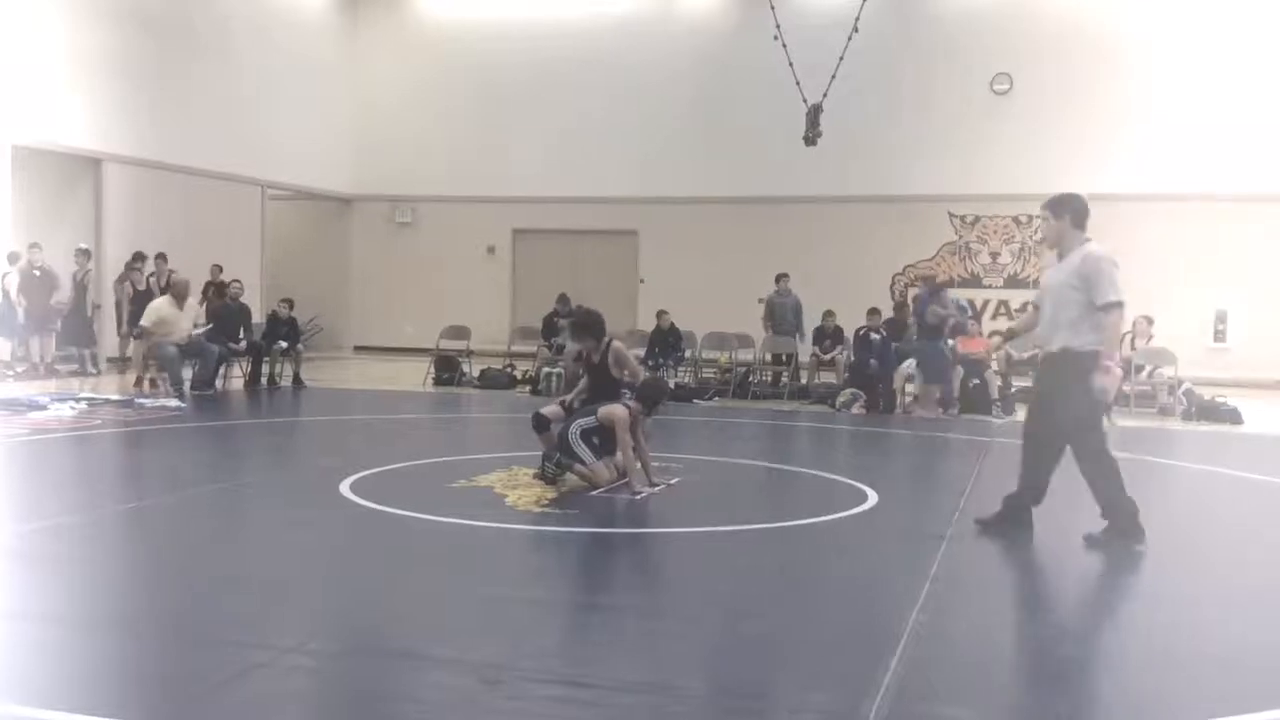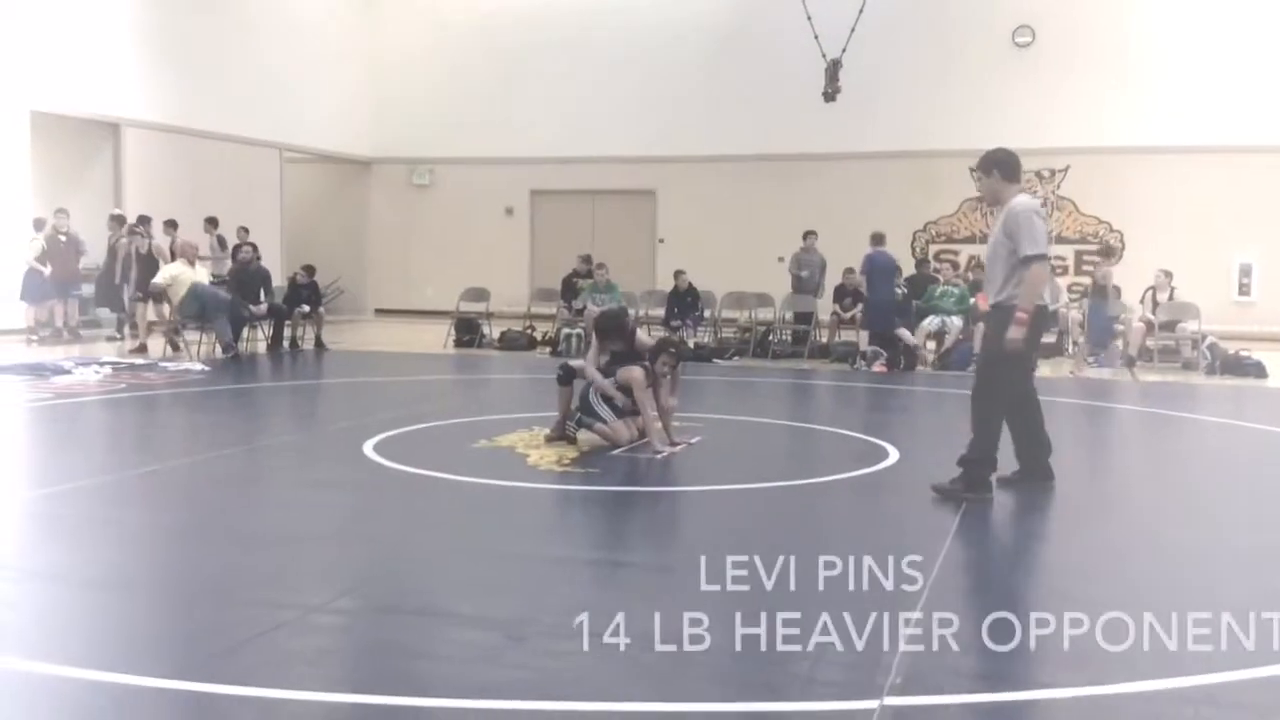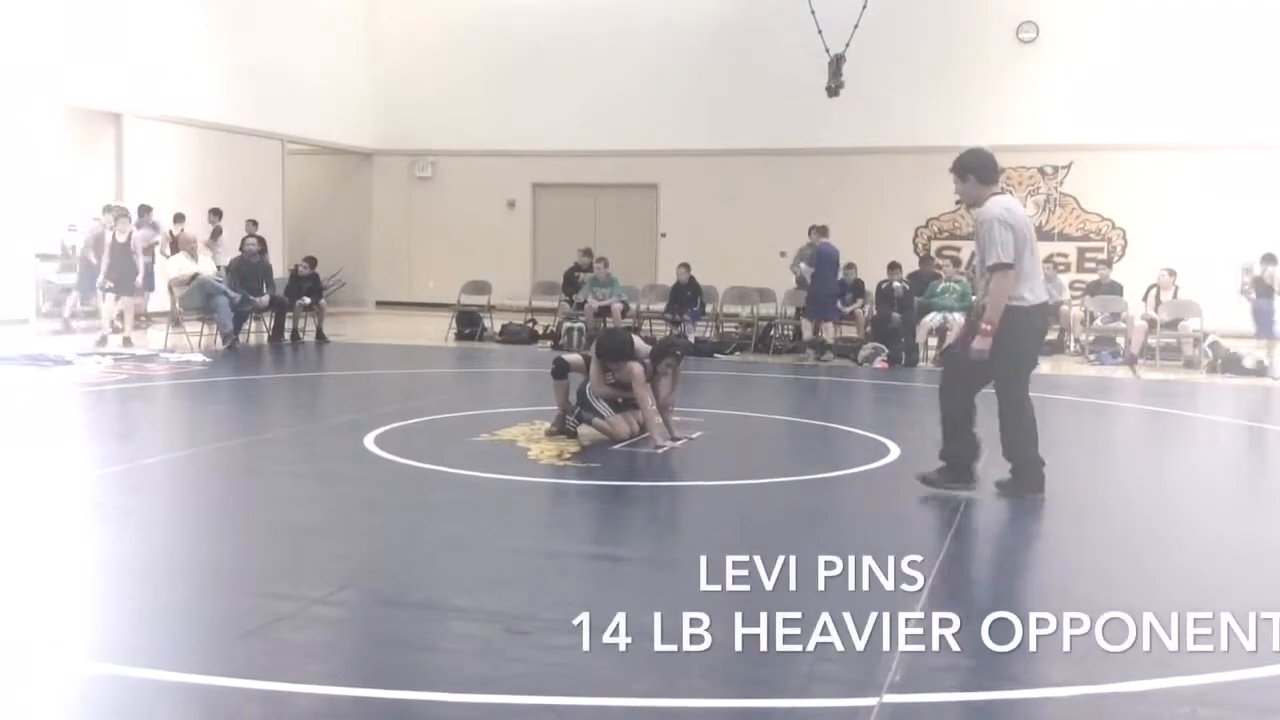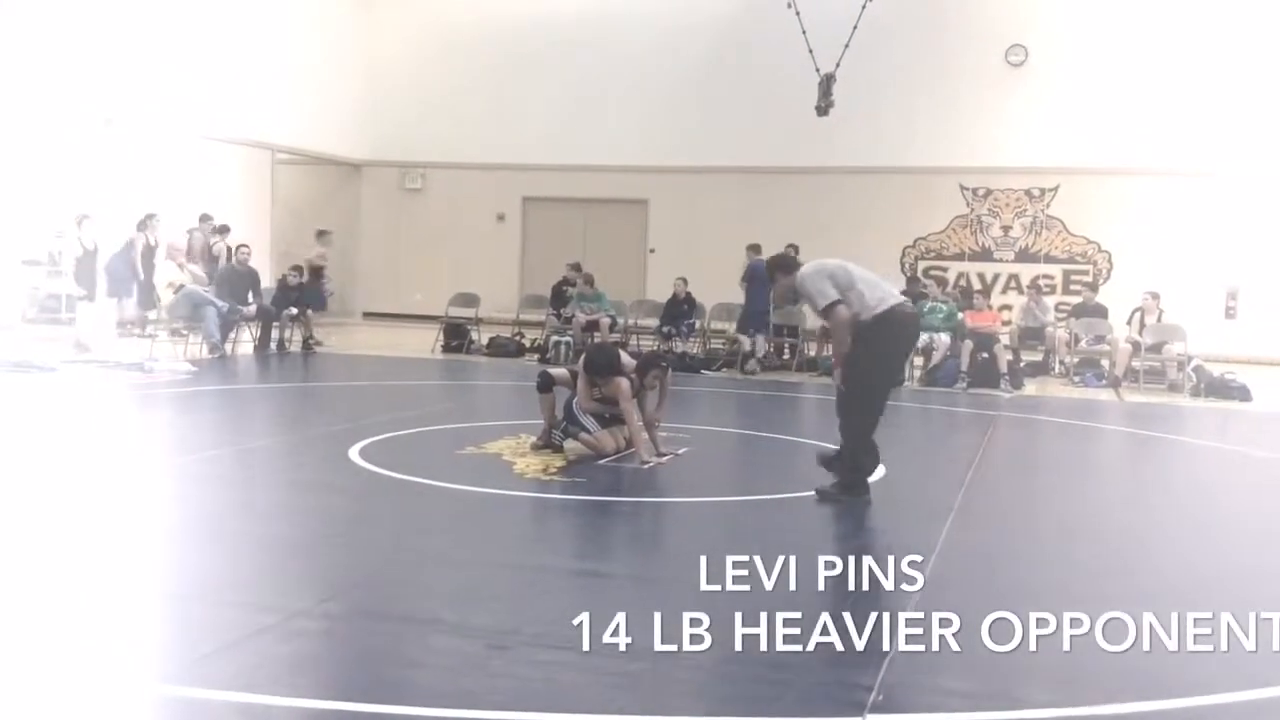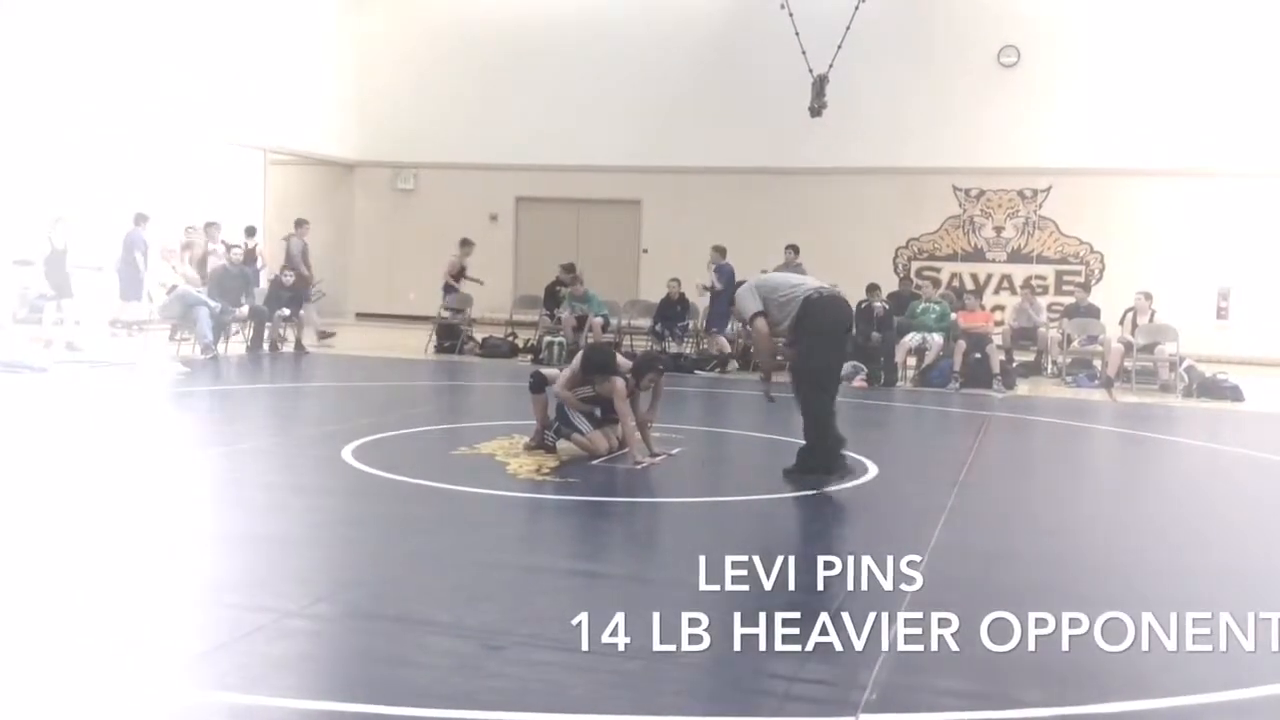
dt=1s
person 1, frame 1
left shoulder: (1093, 259)
right shoulder: (1058, 262)
left elbow: (1113, 312)
left wrist: (1107, 366)
right wrist: (1009, 333)
left hip: (1079, 365)
right hip: (1054, 364)
left knee: (1088, 445)
right knee: (1037, 440)
left ankle: (1124, 524)
right ankle: (1017, 513)
person 1, frame 2
left shoulder: (1022, 210)
right shoulder: (1010, 211)
left elbow: (1037, 266)
left wrist: (1021, 319)
left hip: (1015, 315)
right hip: (1009, 313)
left knee: (988, 395)
right knee: (1017, 394)
left ankle: (975, 478)
right ankle: (1035, 467)
person 1, frame 3
left shoulder: (991, 215)
right shoulder: (1010, 207)
left elbow: (1002, 276)
left wrist: (985, 331)
left hip: (1010, 315)
right hip: (1034, 312)
left knee: (956, 381)
right knee: (1013, 393)
left ankle: (959, 467)
right ankle: (1029, 475)
person 1, frame 4
left shoulder: (806, 276)
right shoulder: (818, 272)
left elbow: (841, 317)
left wrist: (839, 363)
left hip: (886, 326)
right hip: (903, 320)
left knee: (853, 403)
right knee: (865, 401)
left ankle: (854, 481)
right ankle: (848, 462)
person 1, frame 5
left shoulder: (744, 292)
right shoulder: (768, 288)
left elbow: (760, 330)
left wrist: (766, 375)
left hip: (816, 310)
right hip: (840, 308)
left knee: (808, 386)
right knee: (821, 390)
left ankle: (832, 461)
right ankle: (813, 464)
